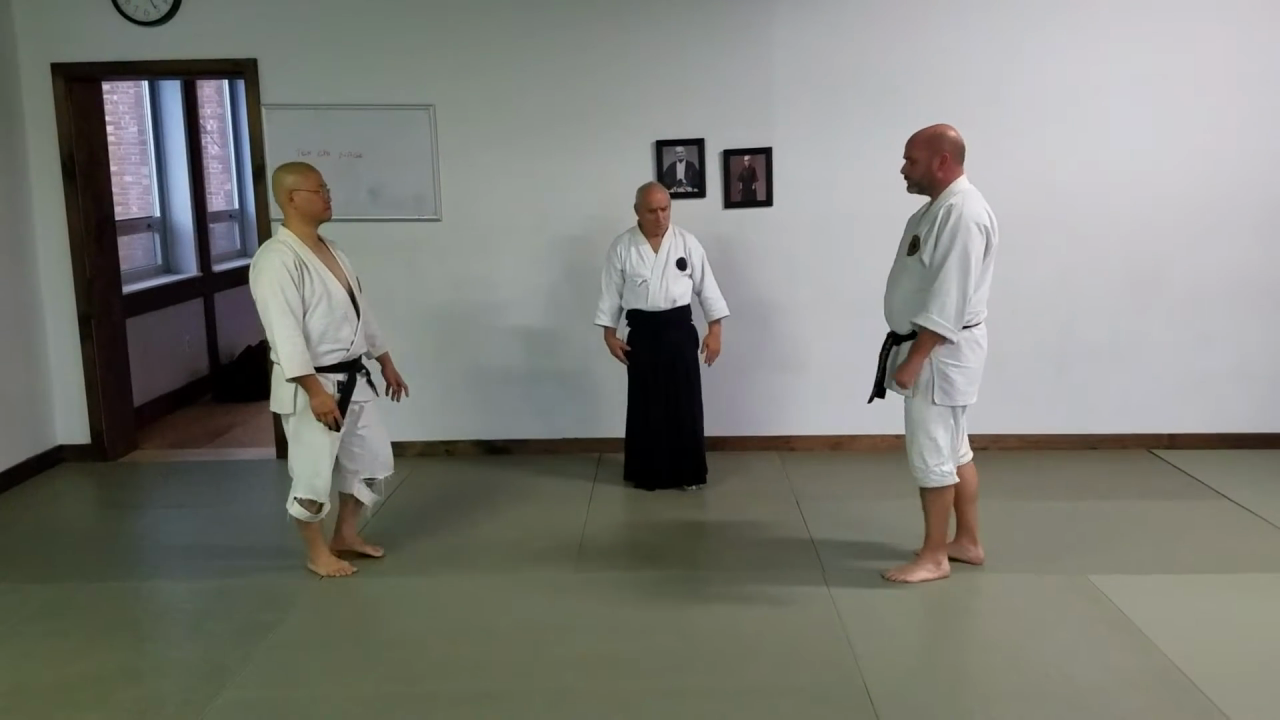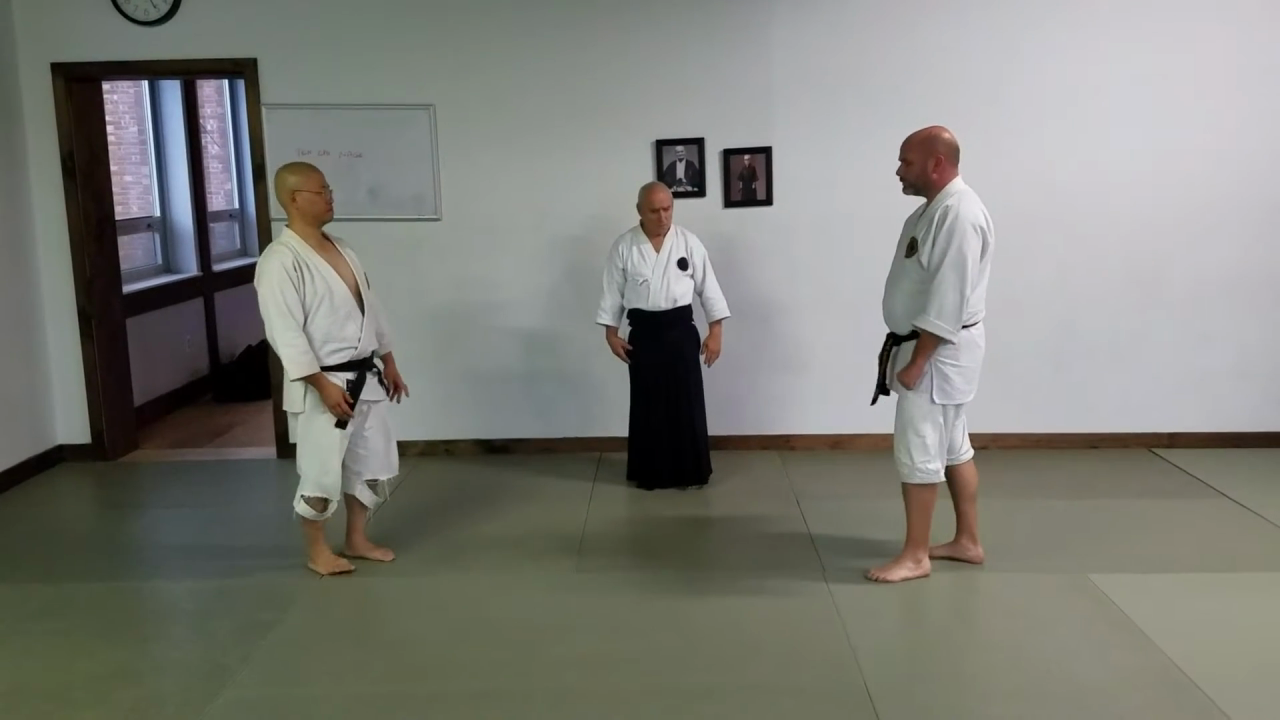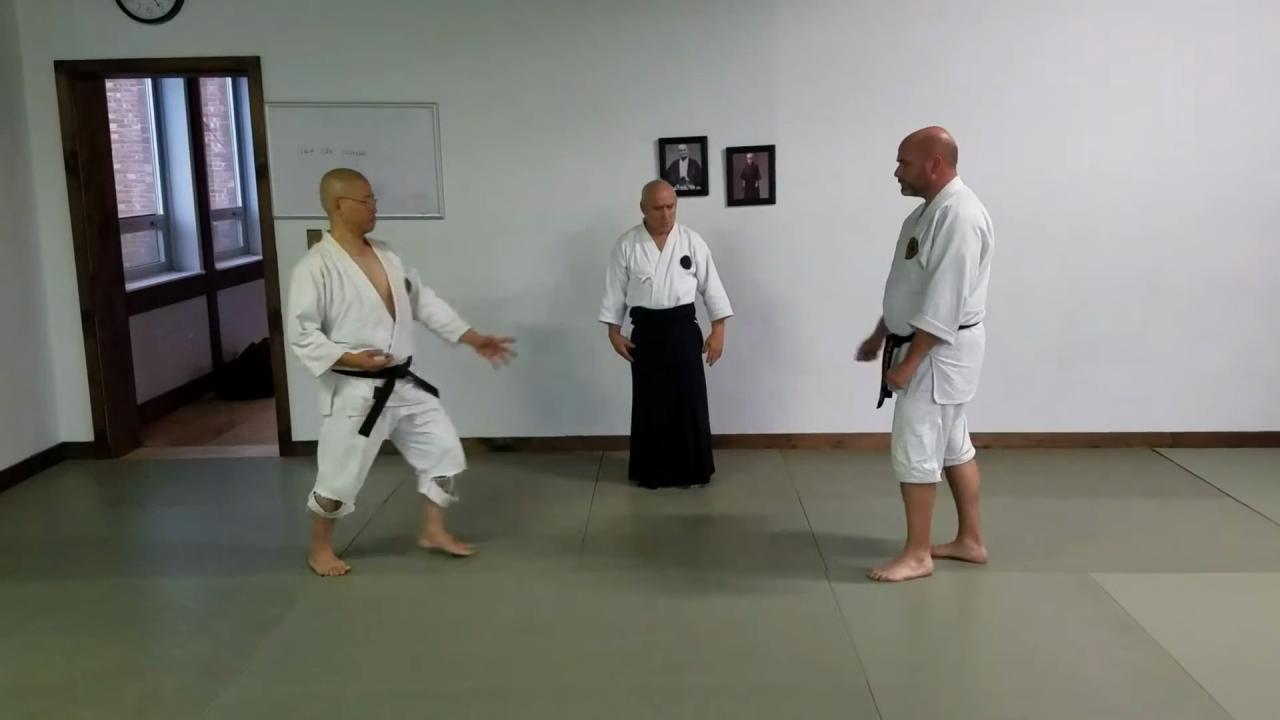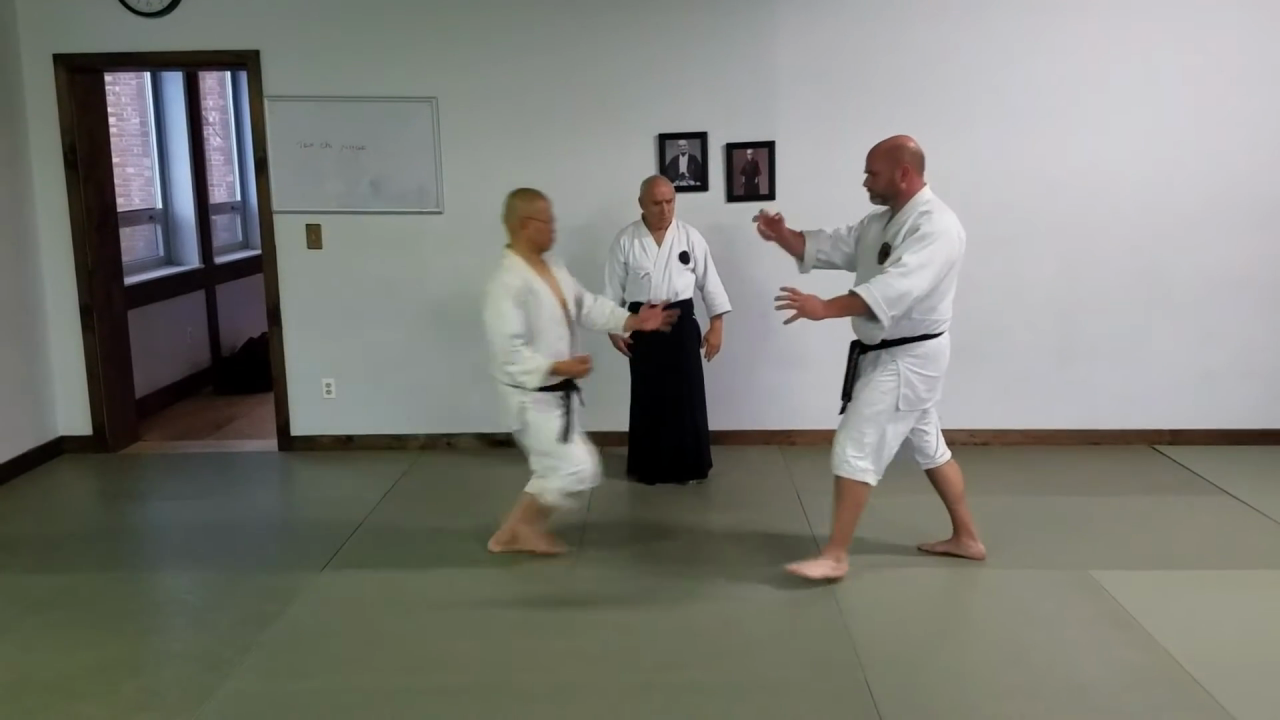
dt=0.5s
person 1, frame 1
left shoulder: (962, 212)
right shoulder: (938, 208)
left elbow: (947, 300)
left wrist: (913, 358)
right wrist: (902, 347)
left hip: (942, 351)
right hip: (926, 348)
left knee: (930, 454)
right knee: (952, 448)
left ankle: (934, 557)
right ankle: (967, 542)
person 1, frame 2
left shoulder: (959, 215)
right shoulder: (933, 209)
left elbow: (948, 302)
left wrist: (917, 361)
right wrist: (896, 347)
left hip: (938, 352)
right hip: (923, 346)
left knee: (918, 452)
right knee: (951, 446)
left ankle: (915, 554)
right ankle: (967, 541)
person 1, frame 3
left shoulder: (958, 214)
right shoulder: (929, 211)
left elbow: (945, 302)
left wrist: (907, 363)
right wrist: (880, 334)
left hip: (939, 353)
right hip: (927, 349)
left knee: (915, 451)
right knee: (951, 445)
left ankle: (918, 555)
right ankle: (970, 540)
person 1, frame 4
left shoulder: (936, 225)
right shoulder: (882, 220)
left elbow: (897, 286)
right elbow: (832, 246)
left wrist: (827, 308)
right wrist: (783, 236)
left hip: (906, 359)
right hip: (888, 355)
left knee: (855, 449)
right knee: (929, 447)
left ankle: (835, 554)
right ankle: (966, 537)
person 2, frame 1
left shoulder: (329, 249)
right shoulder: (277, 260)
left elbow: (358, 310)
right elbow: (284, 333)
left wrist: (386, 362)
right wrist: (315, 390)
left hip: (351, 378)
right hip: (311, 385)
left knee: (370, 458)
right knee: (314, 473)
left ankle: (346, 534)
right ankle: (317, 552)
person 2, frame 2
left shoulder: (340, 248)
right shoulder: (280, 260)
left elbow: (370, 309)
right elbow: (285, 334)
left wrist: (388, 363)
right wrist: (323, 385)
left hip: (364, 377)
right hip: (321, 385)
left knee: (373, 463)
right knee: (322, 471)
left ankle: (357, 539)
right ankle: (318, 551)
person 2, frame 3
left shoulder: (386, 255)
right shoulder: (316, 266)
left elbow: (425, 301)
right elbow: (301, 334)
left wrist: (473, 338)
right wrist: (349, 359)
left hip: (403, 382)
right hip: (356, 390)
left knee: (443, 452)
right knee: (341, 476)
left ankle: (435, 531)
right ankle: (320, 549)
person 2, frame 4
left shoulder: (552, 269)
right shoulder: (508, 283)
left elbow: (586, 306)
right elbow: (508, 353)
left wrist: (635, 322)
right wrist: (560, 368)
left hip: (556, 394)
right hip: (534, 398)
left knee: (553, 471)
right knee: (577, 469)
left ankle: (511, 534)
right ankle: (522, 526)
person 3, frame 1
left shoulder: (686, 242)
right shoulder: (621, 247)
left elbow: (706, 286)
right elbow: (611, 293)
left wrist: (715, 329)
right wrist: (610, 334)
left hip: (679, 330)
right hip: (642, 333)
left knee: (685, 403)
right knee: (645, 406)
left ankle: (688, 471)
right ankle: (647, 472)
person 3, frame 2
left shoulder: (688, 242)
right shoulder: (623, 246)
left elbow: (708, 287)
right elbow: (612, 292)
left wrist: (715, 331)
right wrist: (611, 333)
left hip: (680, 331)
right hip: (643, 334)
left knee: (687, 403)
right knee: (647, 405)
left ankle: (689, 471)
right ankle: (649, 472)
person 3, frame 3
left shoulder: (692, 241)
right shoulder: (627, 244)
left elbow: (711, 286)
right elbow: (616, 290)
left wrist: (718, 330)
right wrist: (614, 332)
left hip: (683, 329)
right hip: (646, 331)
left knee: (689, 401)
right knee: (649, 403)
left ankle: (692, 470)
right ankle: (651, 470)
person 3, frame 4
left shoulder: (690, 236)
right shoulder: (625, 240)
left elbow: (709, 280)
right elbow: (613, 286)
left wrist: (716, 325)
left hip: (681, 324)
right hip: (643, 328)
left knee: (687, 396)
right knee: (647, 399)
left ankle: (690, 466)
right ankle: (648, 467)
